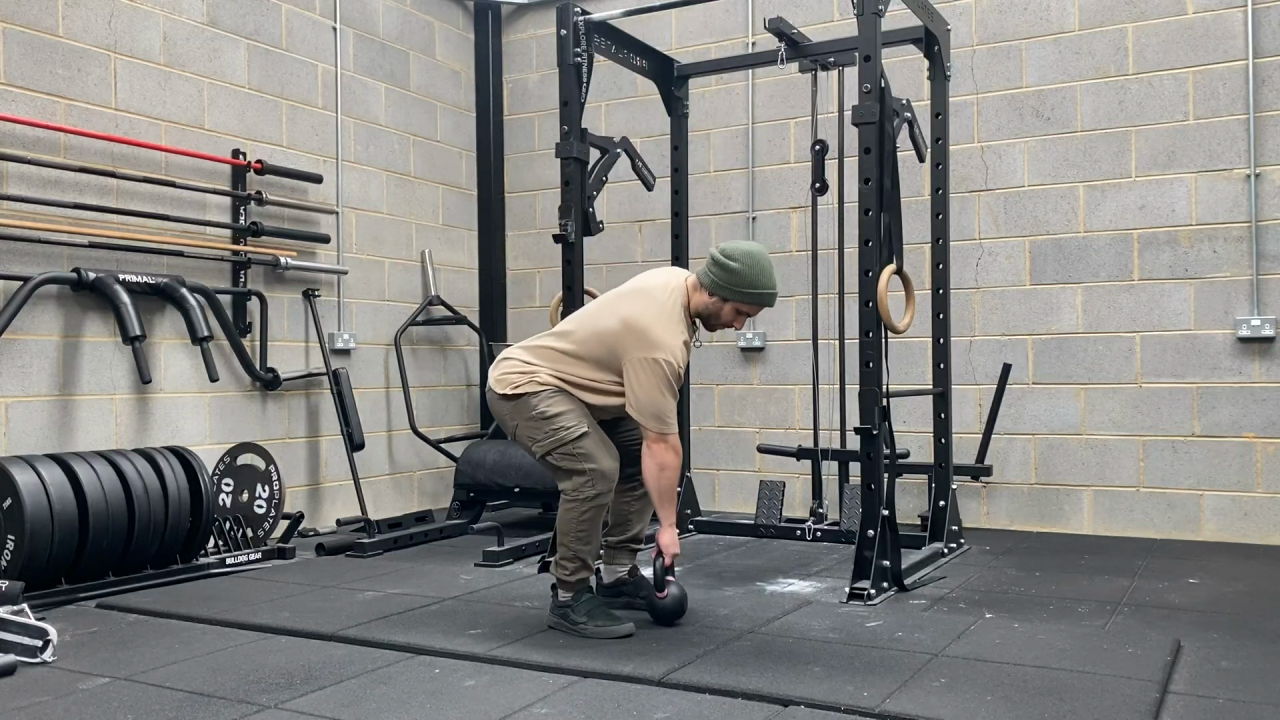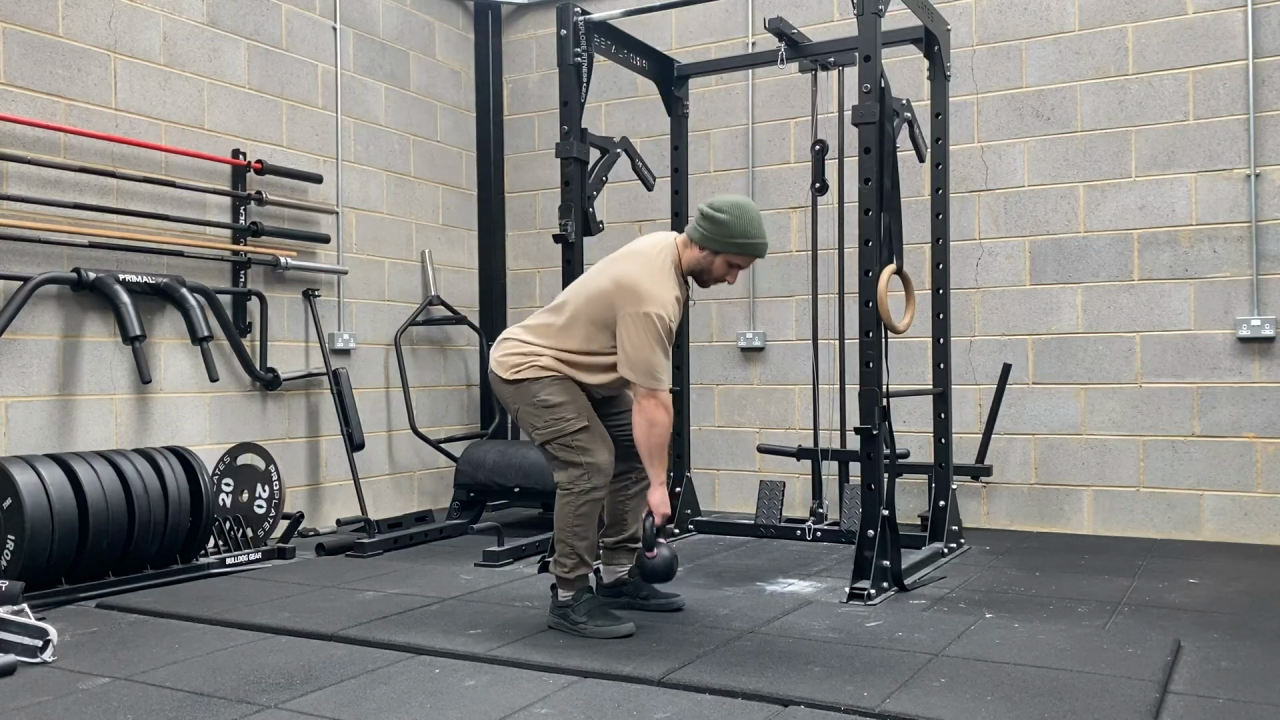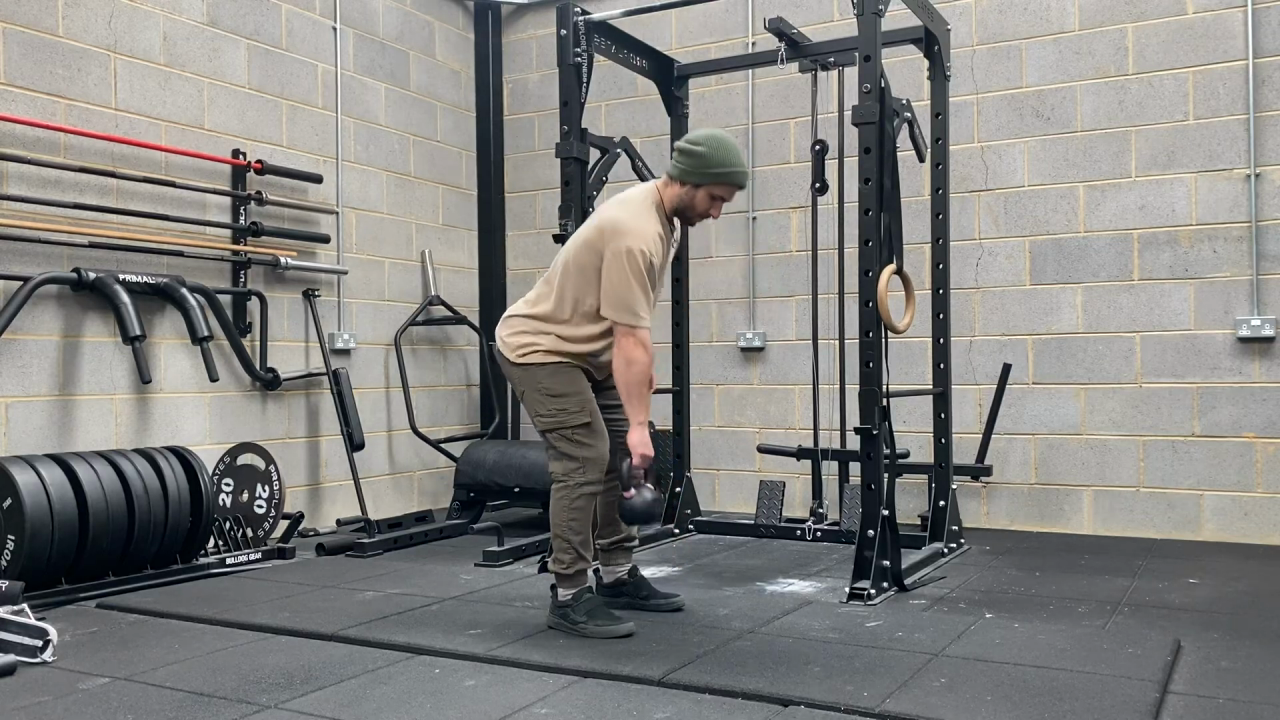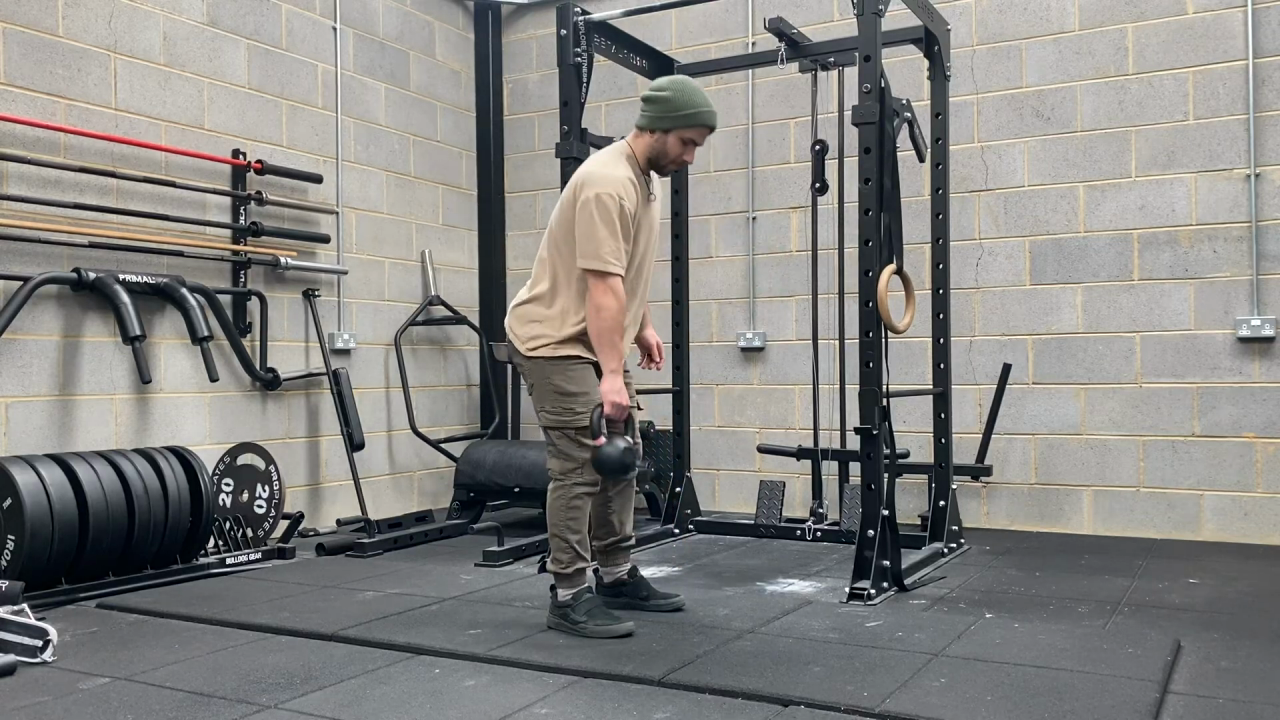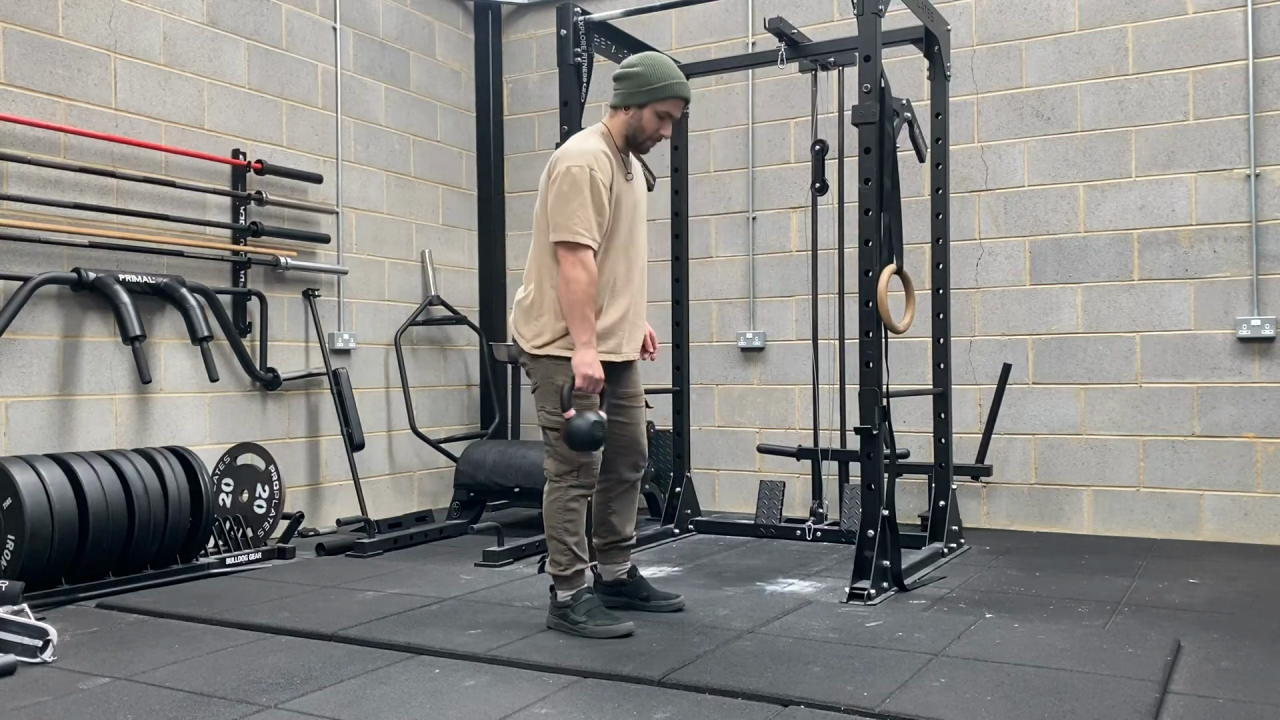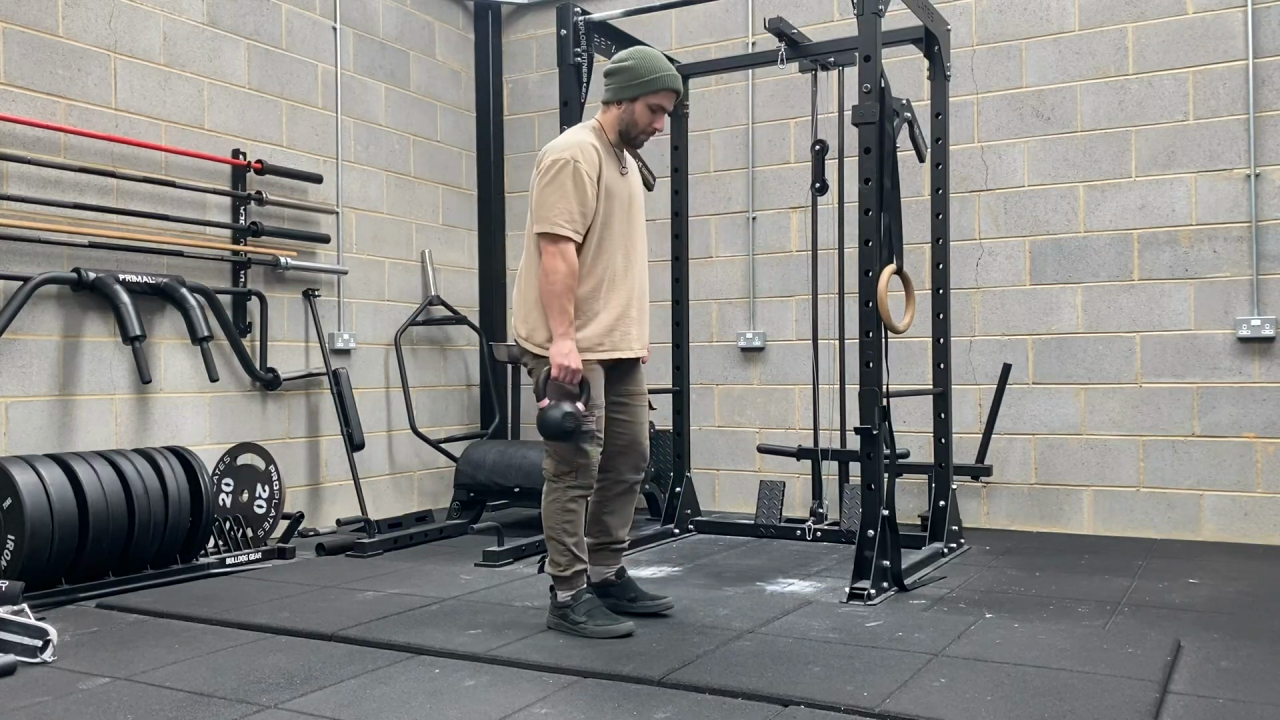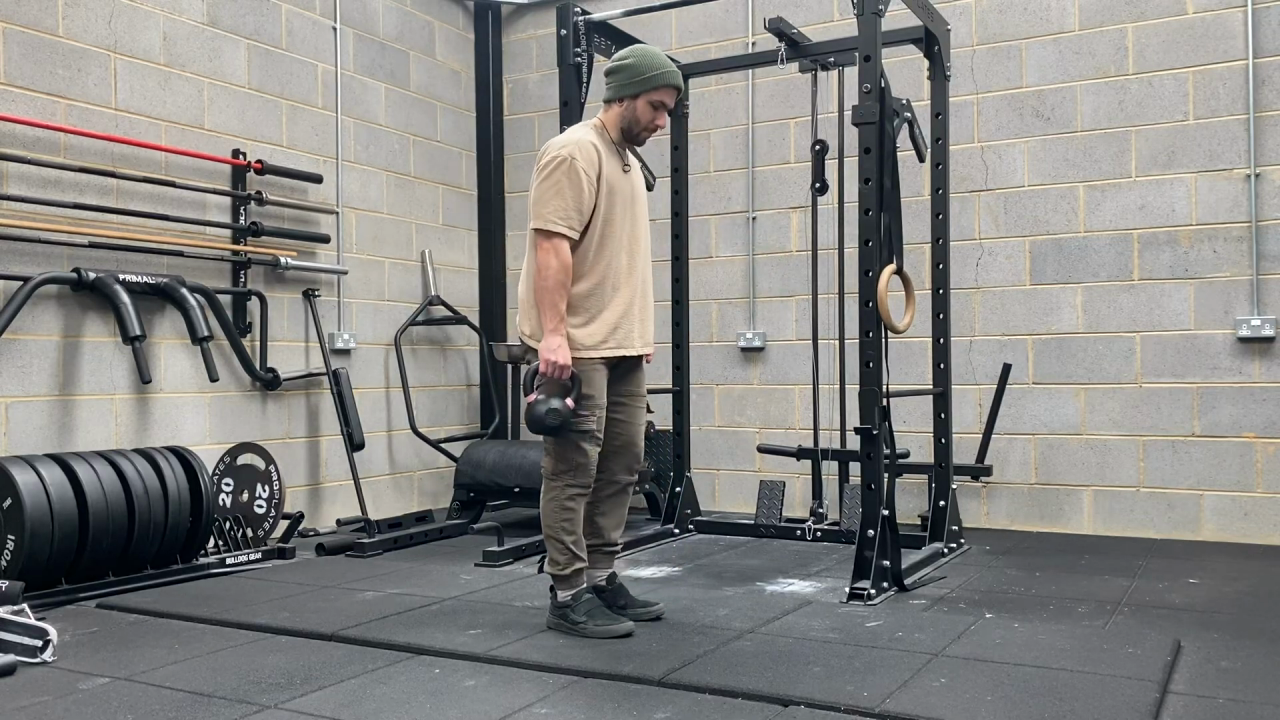
dt=0.2s
person 1, frame 1
left shoulder: (678, 282)
right shoulder: (660, 343)
right elbow: (663, 444)
right wrist: (668, 526)
left hip: (561, 377)
right hip: (522, 385)
left knee: (641, 458)
right knee: (595, 470)
left ankle: (617, 575)
right ankle: (569, 596)
person 1, frame 2
left shoulder: (669, 247)
right shoulder: (653, 297)
right elbow: (652, 401)
right wrist: (659, 487)
left hip: (572, 365)
right hip: (526, 367)
left knee: (636, 455)
right knee: (589, 465)
left ankle: (618, 576)
right ankle: (569, 596)
person 1, frame 3
left shoulder: (659, 209)
right shoulder: (636, 234)
right elbow: (631, 341)
right wrist: (639, 427)
left hip: (584, 346)
right hip: (538, 347)
left knee: (621, 457)
right knee: (585, 460)
left ankle: (616, 575)
right ankle: (569, 595)
person 1, frame 4
left shoulder: (645, 177)
right shoulder: (609, 183)
right elbow: (602, 287)
left wrist: (643, 327)
right wrist: (613, 377)
left hip: (592, 338)
right hip: (553, 340)
right knee: (579, 464)
left ankle: (616, 576)
right ankle: (569, 595)
person 1, frame 5
left shoulder: (628, 162)
right shoulder: (584, 160)
right elbow: (575, 260)
left wrist: (636, 320)
right wrist: (583, 348)
left hip: (612, 343)
right hip: (562, 344)
left knee: (627, 459)
right knee: (577, 468)
left ankle: (615, 576)
right ankle: (568, 595)
person 1, frame 6
left shoulder: (623, 161)
right shoulder: (574, 155)
right elbow: (557, 251)
left wrist: (632, 324)
right wrist: (563, 339)
left hip: (618, 345)
right hip: (571, 347)
left knee: (629, 460)
right knee: (575, 469)
left ankle: (606, 574)
right ankle: (569, 595)
person 1, frame 7
left shoulder: (626, 161)
right shoulder: (575, 153)
right elbow: (553, 247)
left wrist: (636, 331)
right wrist: (553, 334)
left hip: (622, 345)
right hip: (574, 346)
left knee: (622, 465)
right knee: (573, 469)
left ankle: (598, 578)
right ankle: (568, 595)
